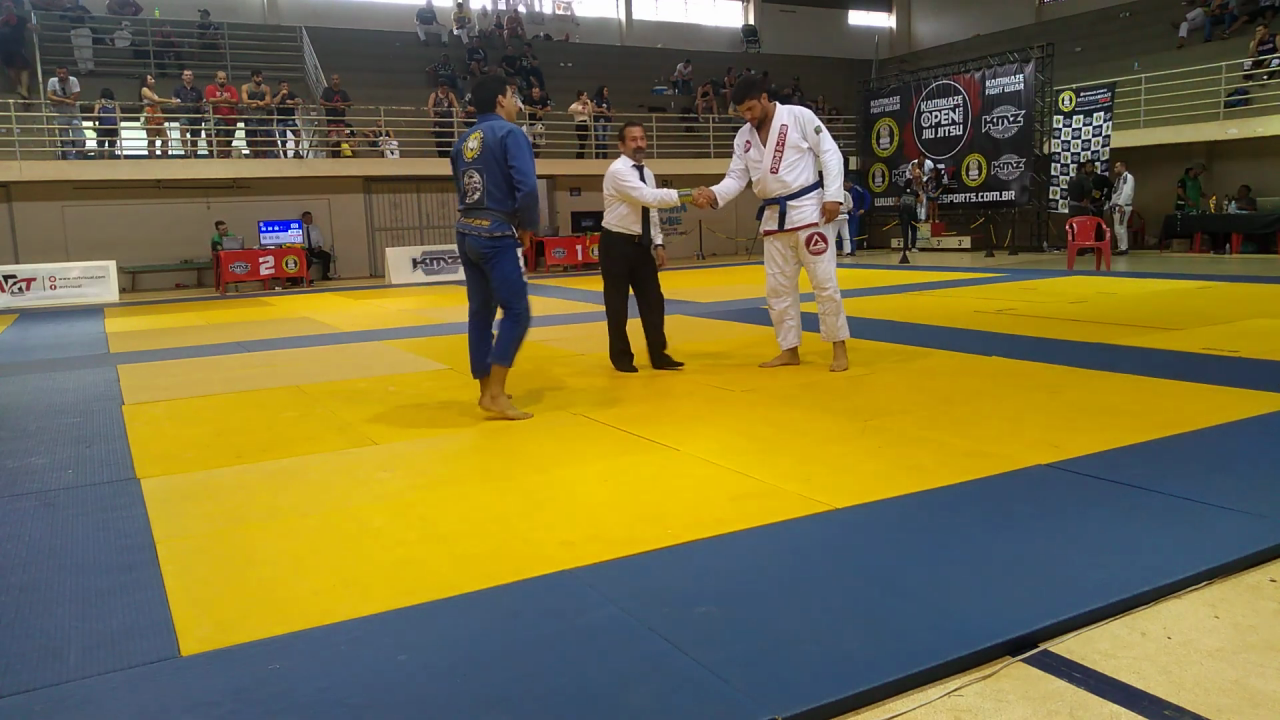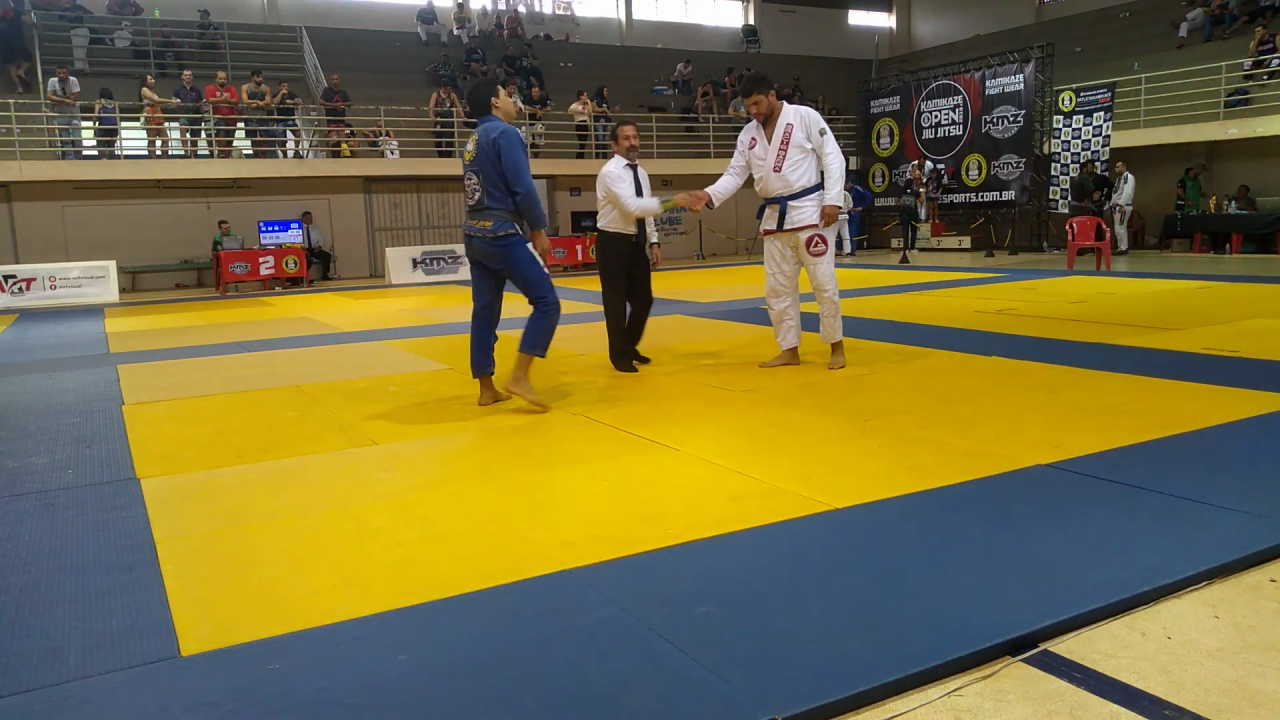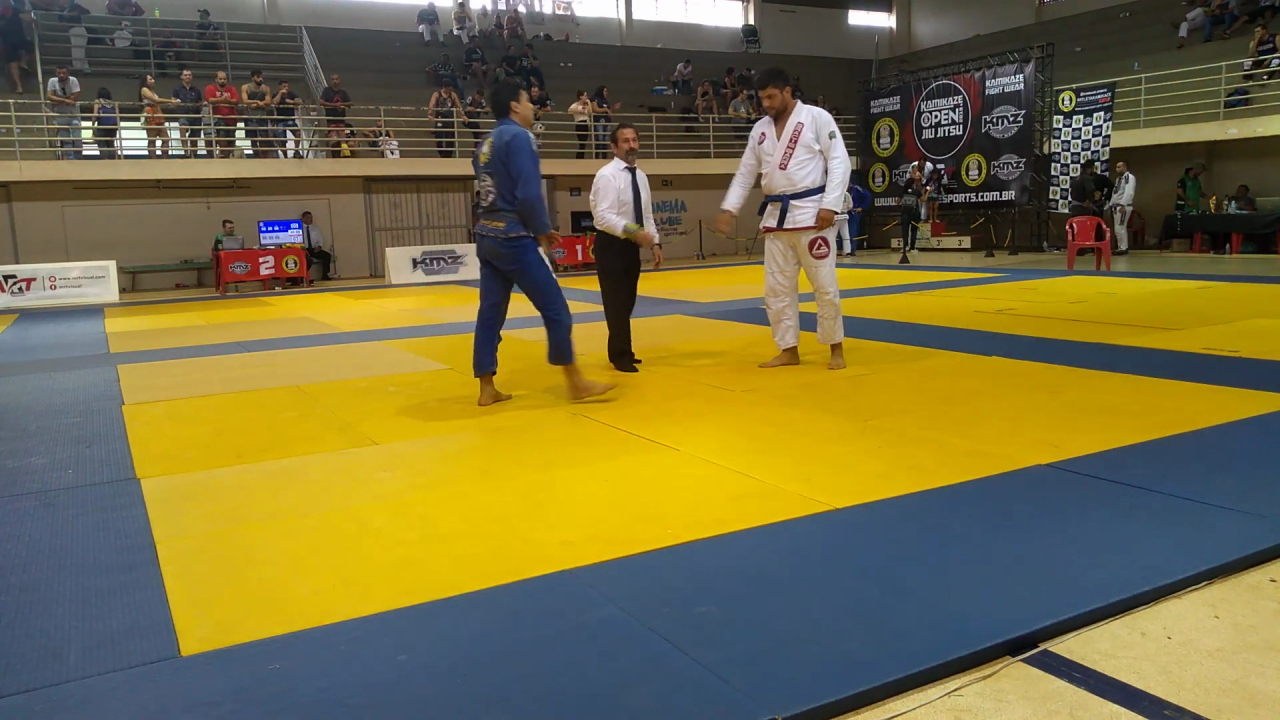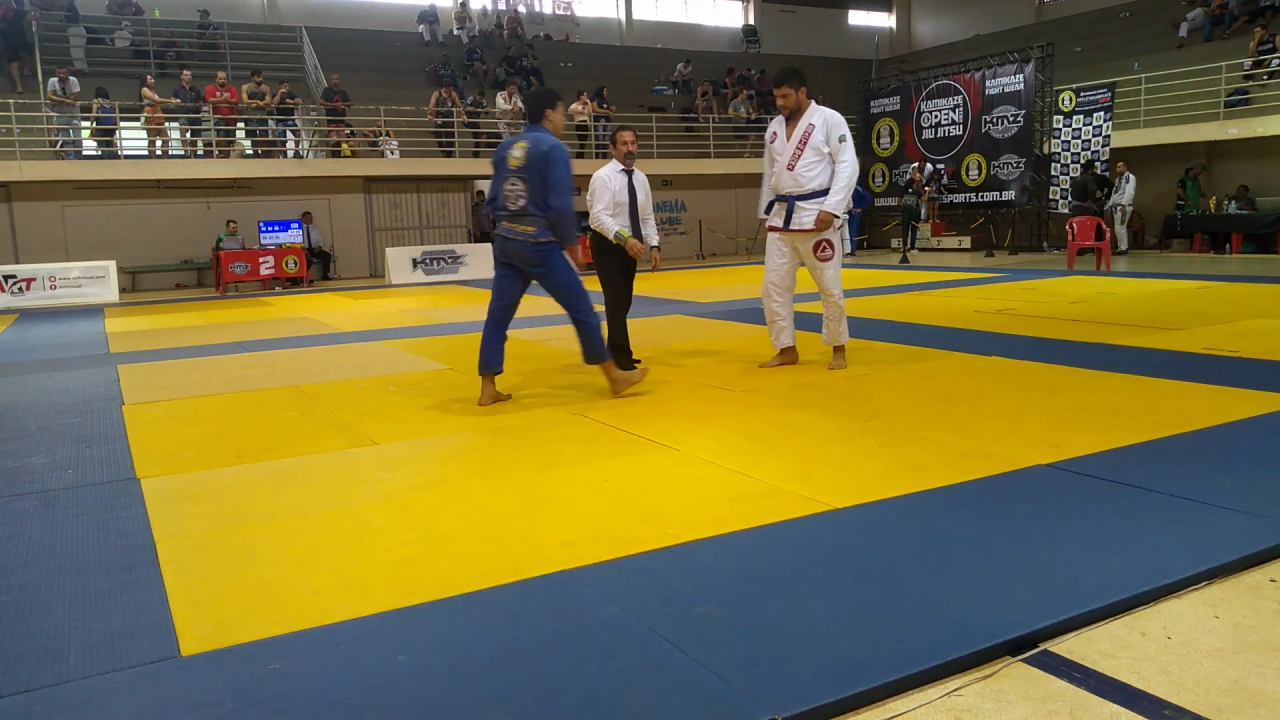
dt=0.2s
person 1, frame 1
left shoulder: (463, 141)
right shoulder: (510, 134)
right elbow: (526, 188)
right wrist: (528, 226)
left hip: (466, 233)
right hip: (496, 235)
left knee: (480, 311)
right knee: (516, 311)
left ankle: (487, 389)
right ankle: (495, 393)
person 1, frame 2
left shoulder: (473, 141)
right shoulder: (504, 133)
right elbow: (523, 189)
left wrist: (529, 232)
right wrist: (538, 228)
left hip: (474, 234)
right hip: (501, 235)
left knee: (484, 310)
right knee: (546, 301)
left ankle: (486, 389)
right ankle: (519, 377)
person 1, frame 3
left shoulder: (484, 145)
right shoulder: (518, 137)
right elbow: (528, 195)
right wrist: (542, 231)
left hip: (485, 236)
right hip: (514, 238)
left knee: (490, 312)
right knee: (554, 308)
left ankle: (486, 389)
right ankle: (576, 384)
person 1, frame 4
left shoulder: (505, 148)
right shoulder: (553, 148)
left elbow: (493, 201)
right elbow: (561, 205)
right wrist: (569, 241)
left hip: (506, 239)
right hip: (539, 242)
left knee: (499, 313)
right knee: (581, 309)
left ankle: (488, 389)
right ankle: (615, 378)
person 2, frame 1
left shoulder: (799, 116)
right shoulder: (744, 137)
left elbow: (831, 154)
right elbow: (736, 178)
left wrist: (833, 196)
right wrist: (713, 194)
left hip: (809, 209)
right hip: (774, 216)
left knee: (825, 281)
right knee: (779, 288)
left ankle: (839, 347)
right ankle: (790, 350)
person 2, frame 2
left shoulder: (805, 116)
right shoulder: (748, 134)
left elbow: (833, 158)
right elbow: (735, 175)
left wrist: (832, 200)
right wrist: (708, 195)
left hip: (809, 210)
right hip: (775, 216)
left knee: (823, 282)
right knee: (779, 287)
left ankle: (836, 347)
right ankle: (790, 350)
person 2, frame 3
left shoulder: (817, 118)
right shoulder: (760, 129)
left elbow: (839, 162)
right elbow: (745, 174)
left wrist: (829, 205)
right wrist: (728, 208)
left hip: (810, 212)
right hip: (775, 215)
left knee: (824, 285)
right knee: (777, 288)
left ankle: (836, 348)
right ankle: (788, 350)
person 2, frame 4
left shoulder: (829, 119)
right shoulder: (775, 126)
left elbow: (848, 166)
left wrist: (831, 208)
right wrist: (765, 213)
left hip: (816, 214)
right hip: (781, 216)
left knee: (829, 286)
right knee: (774, 285)
left ankle: (838, 349)
right ankle: (786, 349)
person 3, frame 1
left shoulder: (647, 173)
right shoulder: (617, 171)
left elbow: (652, 212)
right elbow: (648, 198)
left wrist: (658, 244)
right wrist: (687, 195)
left hip: (641, 245)
right hip: (617, 244)
left knee: (653, 300)
right knee: (617, 304)
left ankle: (657, 354)
right ankle: (621, 355)
person 3, frame 2
left shoulder: (640, 172)
right shoulder: (610, 172)
right elbow: (633, 206)
left wrist: (653, 243)
right wrist: (670, 201)
left hip: (636, 244)
right hip: (613, 244)
left knee: (643, 300)
right knee: (615, 303)
left ankle: (629, 349)
right ankle: (621, 355)
person 3, frame 3
left shoulder: (640, 176)
right shoulder: (607, 175)
left elbow: (646, 214)
right elbow: (604, 217)
left wrist: (654, 242)
right wrist: (635, 232)
left hip: (630, 246)
right hip: (611, 246)
left knee: (627, 302)
right knee: (617, 303)
left ankle: (619, 351)
right ankle: (621, 355)
person 3, frame 4
left shoulder: (641, 179)
right shoulder: (604, 176)
left elbow: (647, 217)
right elbow: (600, 218)
left wrist: (653, 246)
right wrist: (626, 240)
left hip: (628, 248)
right hip: (607, 246)
left knee: (624, 302)
right knee: (616, 302)
left ankle: (618, 352)
right ankle: (619, 354)
